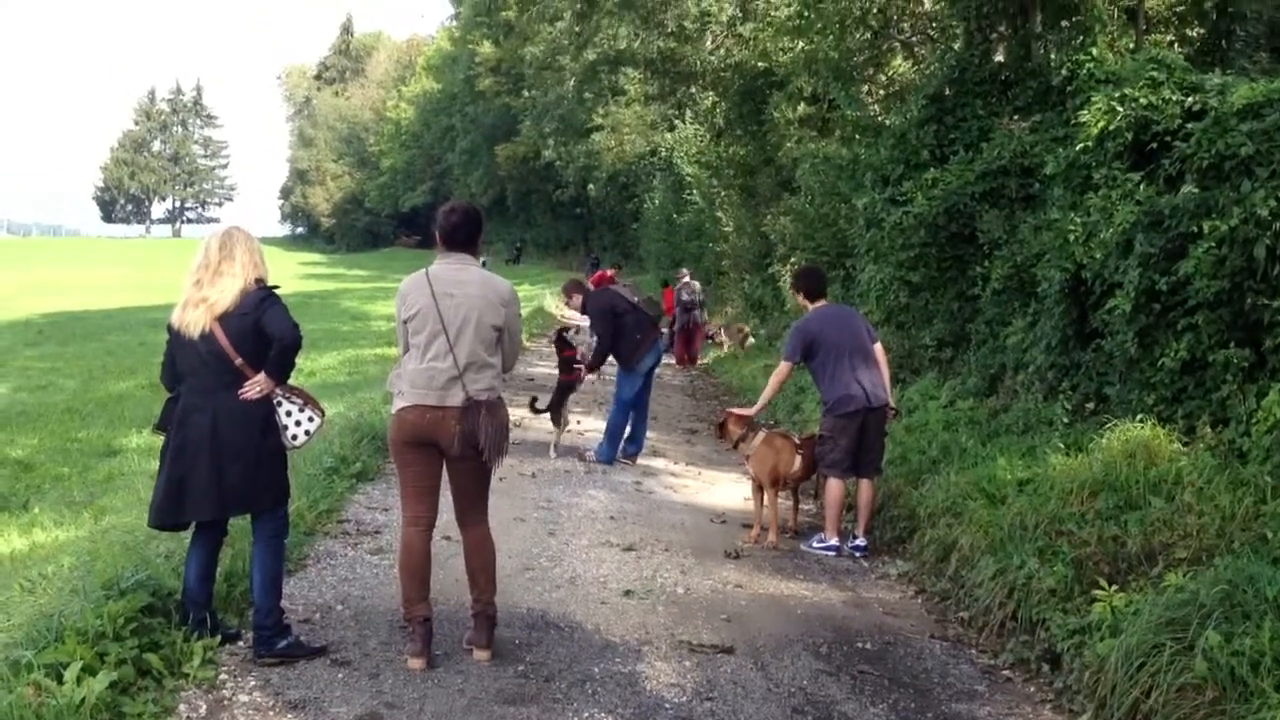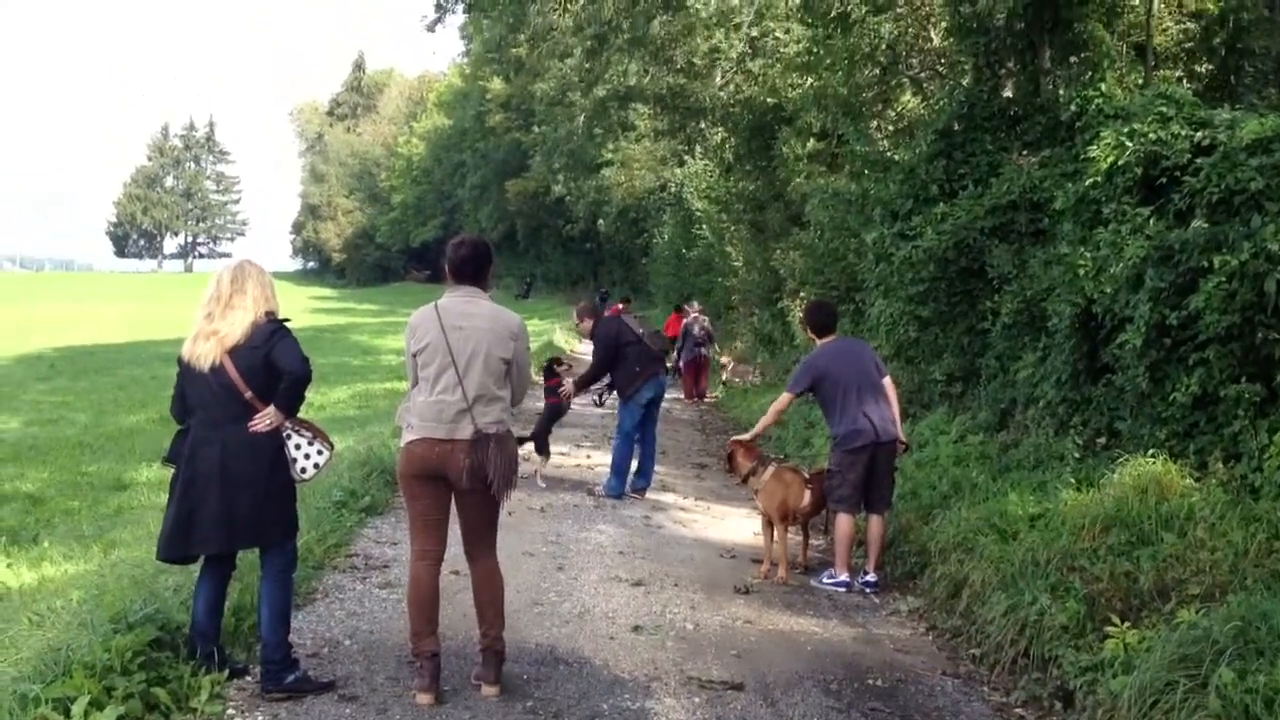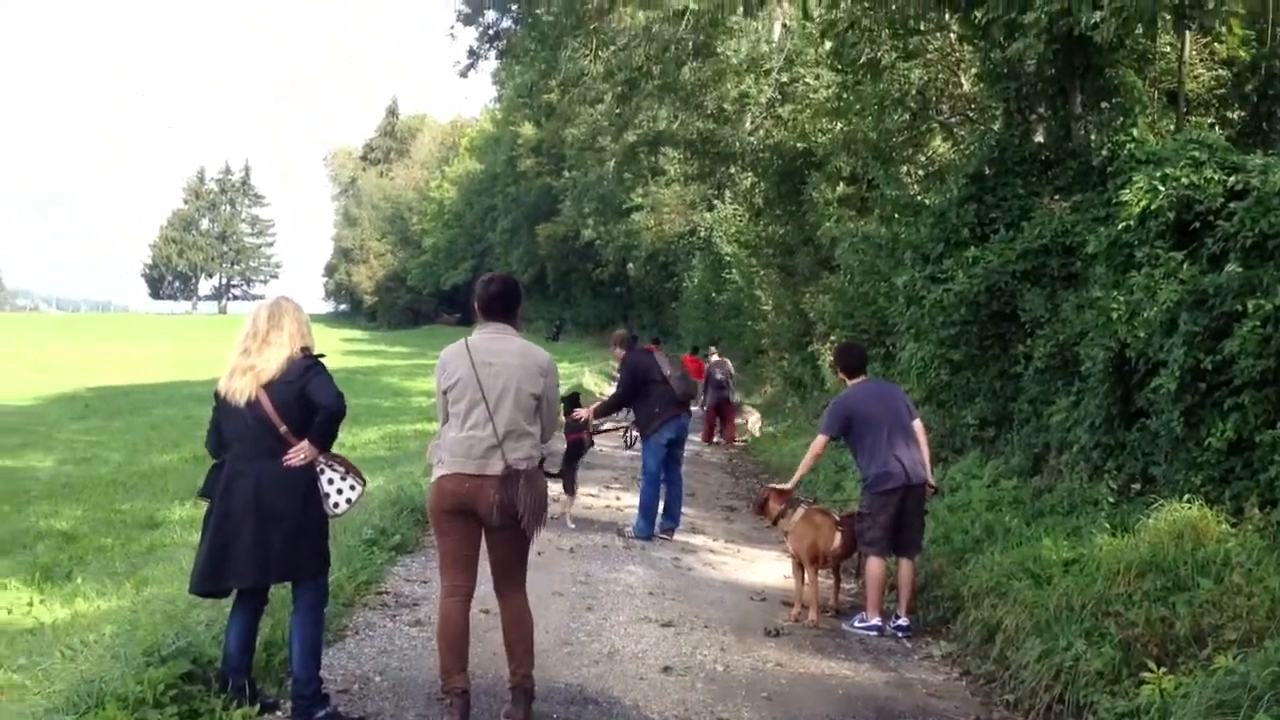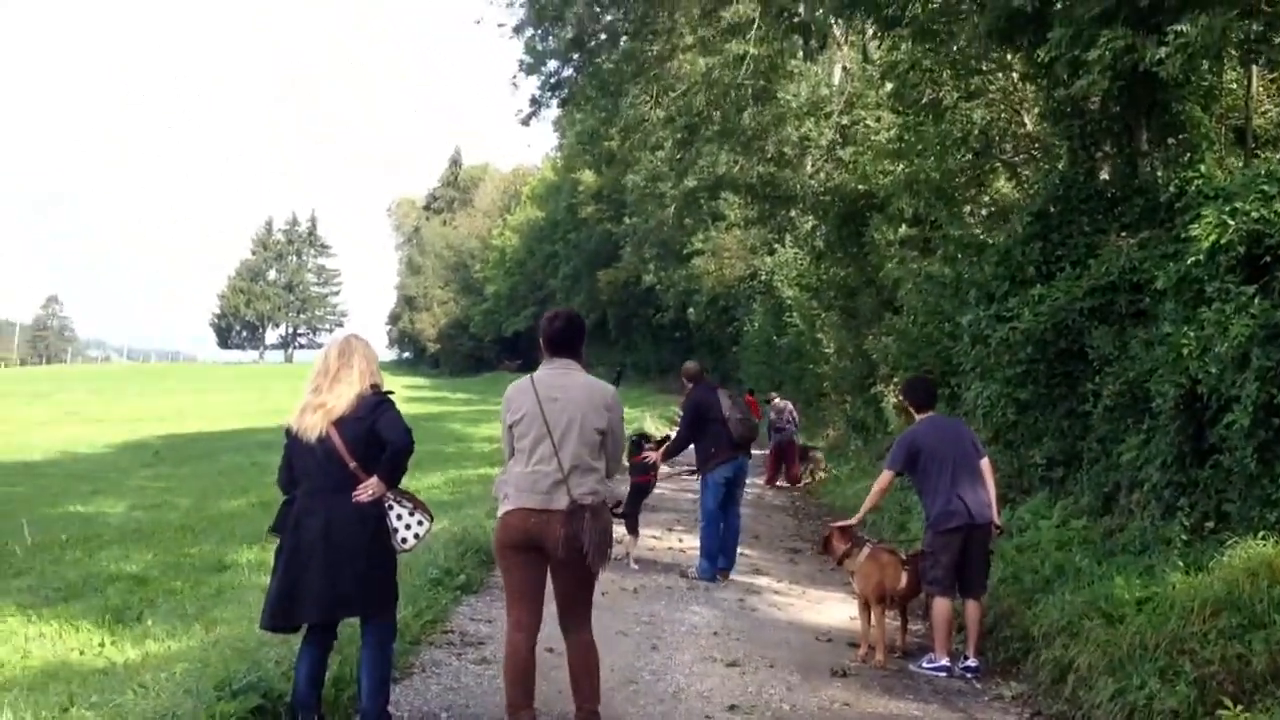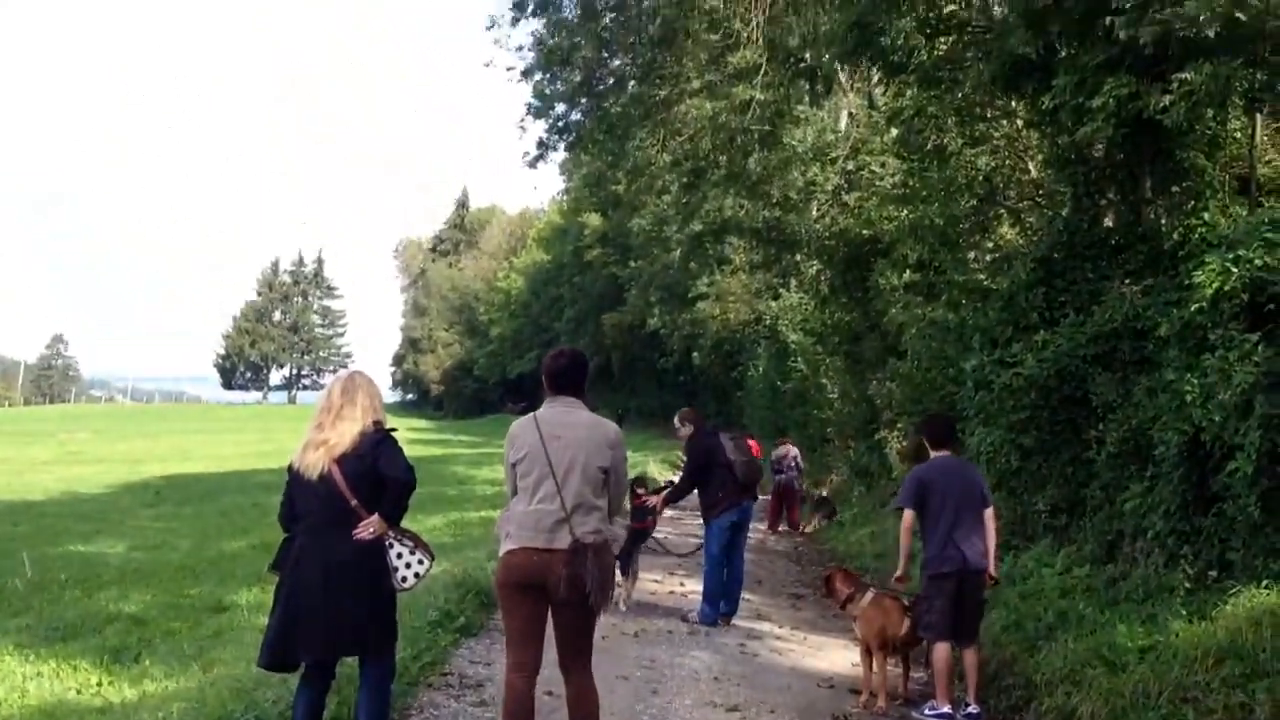
dt=0.7s
person 1, frame 1
left shoulder: (412, 287)
right shoulder: (500, 291)
left elbow: (404, 349)
right elbow: (509, 360)
left hip: (415, 411)
right hip: (474, 414)
left knee: (416, 521)
right knee: (475, 521)
left ankle: (418, 632)
right ankle: (483, 626)
person 1, frame 2
left shoulder: (421, 319)
right shoulder: (509, 324)
left elbow: (414, 382)
right elbow: (518, 392)
left hip: (423, 443)
right hip: (483, 447)
left knee: (424, 555)
right knee: (483, 554)
left ankle: (426, 667)
right ankle: (491, 662)
person 1, frame 3
left shoulder: (451, 356)
right shoulder: (539, 360)
left elbow: (443, 419)
right elbow: (548, 428)
left hip: (454, 478)
right hip: (513, 483)
left knee: (454, 590)
right knee: (512, 590)
person 1, frame 4
left shoulder: (517, 392)
right shoulder: (604, 395)
left elbow: (508, 455)
right elbow: (613, 464)
left hip: (519, 515)
right hip: (579, 518)
left knee: (521, 626)
right knee: (578, 627)
person 1, frame 5
left shoulder: (521, 429)
right shoulder: (606, 432)
left elbow: (513, 493)
right elbow: (615, 502)
left hip: (522, 552)
right hip: (582, 553)
left knee: (521, 661)
right knee: (578, 665)
person 2, frame 1
left shoulder: (185, 311)
right shoulder: (257, 300)
left elbow: (170, 378)
right elbow: (288, 337)
right wrist: (272, 377)
left hip: (196, 432)
right hip: (246, 432)
left knee: (208, 526)
right knee: (268, 529)
left ankle: (197, 624)
right ankle: (270, 637)
person 2, frame 2
left shoulder: (196, 343)
right shoulder: (268, 333)
left elbow: (180, 410)
right elbow: (298, 370)
right wrist: (281, 409)
left hip: (205, 464)
right hip: (256, 464)
left knee: (217, 559)
right knee: (277, 562)
left ankle: (205, 656)
right ankle: (277, 671)
person 2, frame 3
left shoulder: (232, 378)
right shoulder: (303, 369)
left elbow: (215, 444)
right elbow: (332, 406)
right wrist: (316, 445)
left hip: (240, 498)
right hip: (290, 498)
left knee: (249, 593)
right knee: (308, 596)
person 2, frame 4
left shoulder: (304, 415)
right shoulder: (372, 406)
left elbow: (287, 481)
right elbow: (401, 442)
right wrist: (384, 480)
left hip: (310, 534)
right hip: (359, 535)
left knee: (319, 627)
right knee: (377, 629)
person 2, frame 5
left shoulder: (306, 453)
right shoulder: (374, 442)
left elbow: (288, 515)
right elbow: (404, 478)
right wrist: (386, 518)
left hip: (311, 571)
right hip: (359, 570)
left knee: (317, 661)
right knee: (376, 664)
person 3, frame 1
left shoulder: (804, 327)
right shoulder: (853, 314)
left elbow: (781, 374)
right elbow: (880, 355)
left wrist: (755, 408)
right wrist: (889, 398)
left hip: (844, 405)
right hip: (875, 401)
left knee: (835, 472)
right knee: (867, 473)
left ankle: (830, 539)
right ankle: (860, 538)
person 3, frame 2
left shoulder: (815, 362)
right shoulder: (863, 347)
left elbow: (781, 406)
right elbow: (890, 388)
left wrist: (752, 434)
right wrist: (898, 431)
left hip: (853, 439)
right hip: (885, 435)
left knee: (845, 508)
right knee: (877, 509)
left ankle: (840, 575)
right ankle: (870, 574)
person 3, frame 3
left shoulder: (843, 403)
right shoulder: (893, 389)
left elbow: (817, 448)
right elbow: (919, 431)
left wrist: (792, 483)
right wrist: (928, 473)
left hip: (882, 481)
right hip: (914, 478)
left knee: (875, 550)
right knee: (907, 552)
left ankle: (872, 618)
right ankle: (902, 618)
person 3, frame 4
left shoulder: (911, 438)
right shoulder: (960, 427)
left elbow: (883, 484)
right elbow: (986, 469)
left wrist: (858, 517)
right wrist: (994, 512)
left hip: (945, 520)
right hip: (980, 518)
left knee: (941, 591)
right knee: (973, 592)
left ankle: (940, 659)
right ankle: (971, 659)
person 3, frame 5
left shoulder: (919, 475)
right shoulder: (972, 472)
left elbow: (907, 524)
right elbow: (989, 520)
left wrist: (902, 566)
right wrist: (990, 562)
left hip: (940, 565)
right hip: (974, 565)
left knee: (939, 637)
right knee: (969, 638)
person 4, frame 1
left shoulder: (596, 304)
right shoulder: (604, 297)
left elbow: (605, 342)
left wrist: (590, 367)
right wrist: (594, 362)
left hip: (638, 352)
right hip: (651, 346)
left knee: (621, 404)
right knee: (639, 403)
left ankle: (605, 454)
right ankle: (630, 451)
person 4, frame 2
left shoulder: (603, 331)
right shoulder: (615, 325)
left elbow: (598, 368)
left wrist: (576, 386)
right wrist: (610, 384)
left hip: (640, 384)
right hip: (657, 378)
left knee: (624, 436)
right knee: (646, 436)
left ankle: (614, 488)
right ankle: (639, 486)
person 4, frame 3
left shoulder: (631, 362)
right shoulder: (649, 358)
left elbow: (621, 398)
left wrist: (593, 412)
right wrist: (637, 418)
left hip: (661, 423)
right hip: (680, 417)
left knee: (650, 477)
right knee: (673, 474)
left ankle: (643, 529)
right ankle: (668, 527)
person 4, frame 4
left shoulder: (694, 398)
right shoulder: (722, 394)
left elbow: (685, 435)
left wrist: (662, 454)
left hip: (717, 462)
right hip: (740, 458)
left knee: (710, 517)
right knee: (731, 514)
left ankle: (707, 569)
right ankle: (724, 567)
person 4, frame 5
left shoulder: (696, 444)
right shoulder: (717, 438)
left elbow: (688, 482)
left wrist: (664, 499)
right wrist: (670, 493)
left hip: (723, 506)
right hip: (744, 501)
left knee: (714, 561)
right knee: (735, 559)
left ankle: (708, 614)
right ankle: (726, 612)
